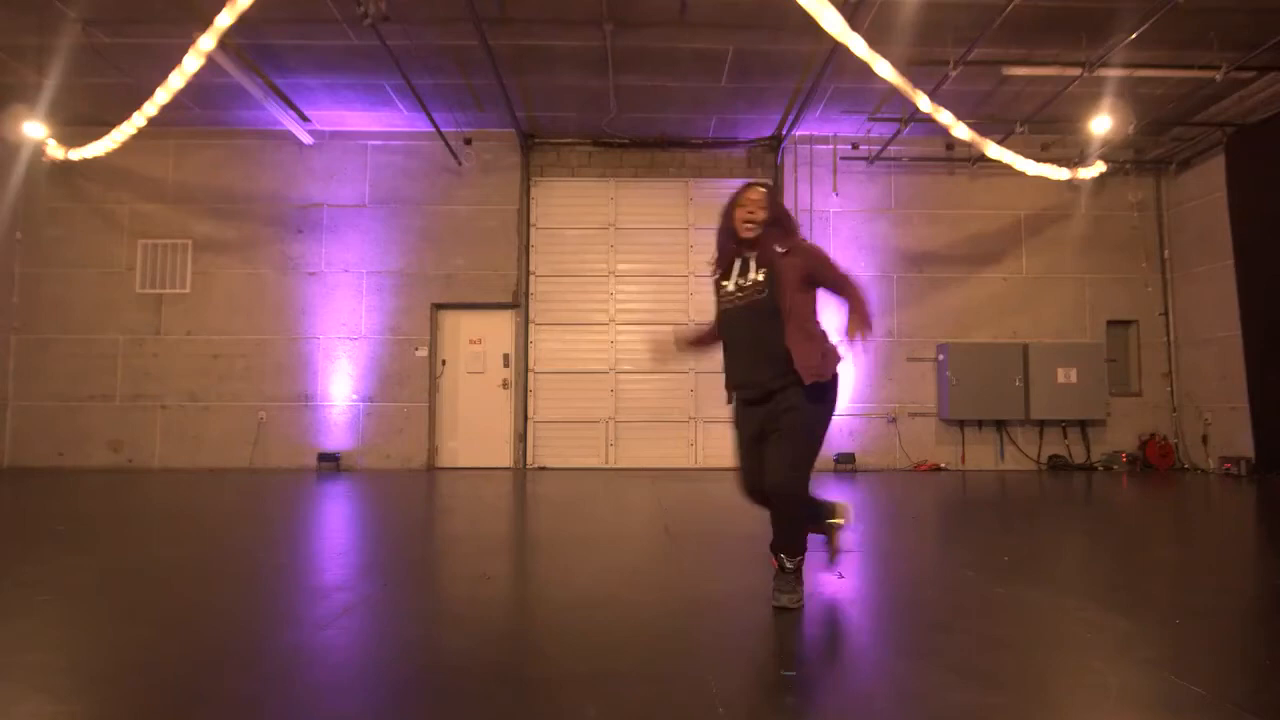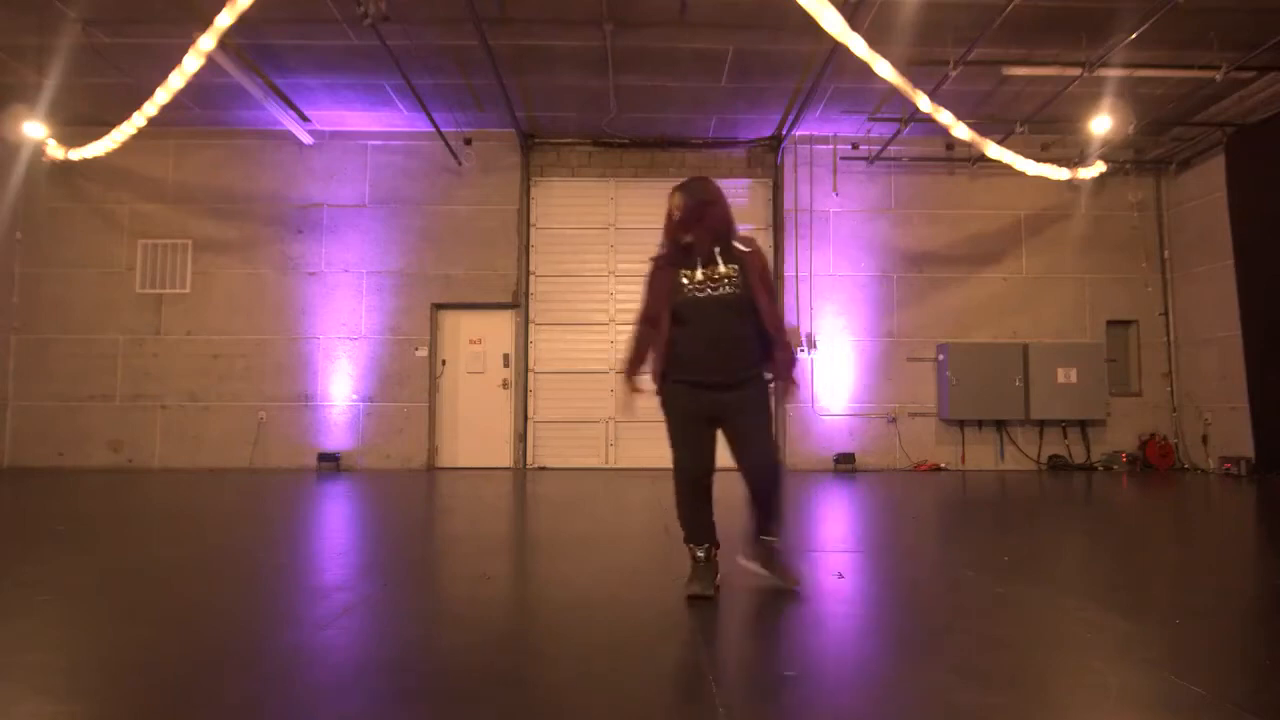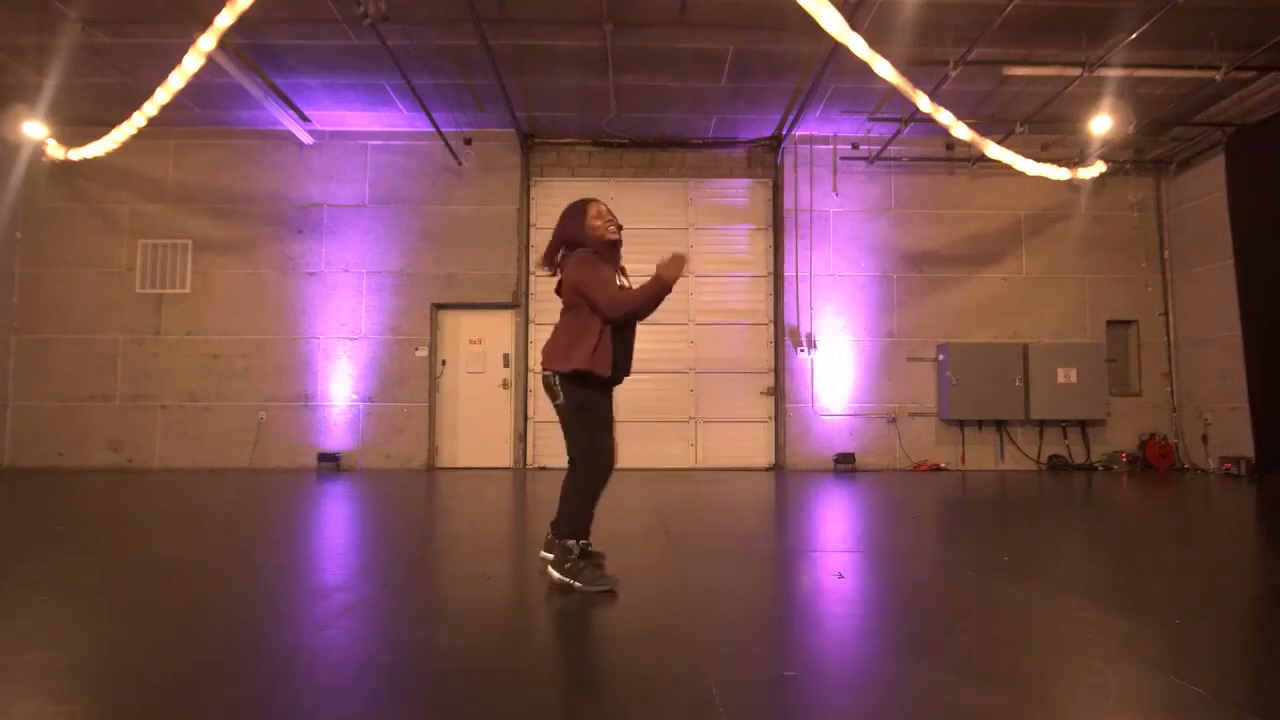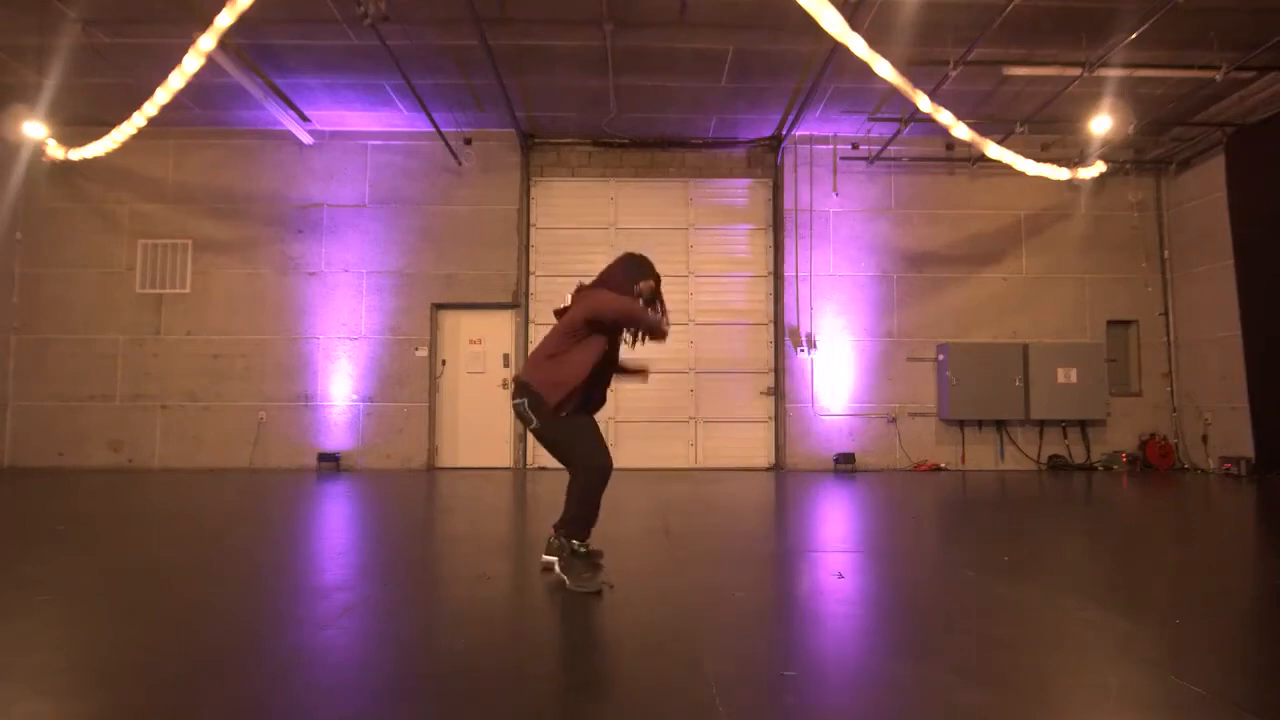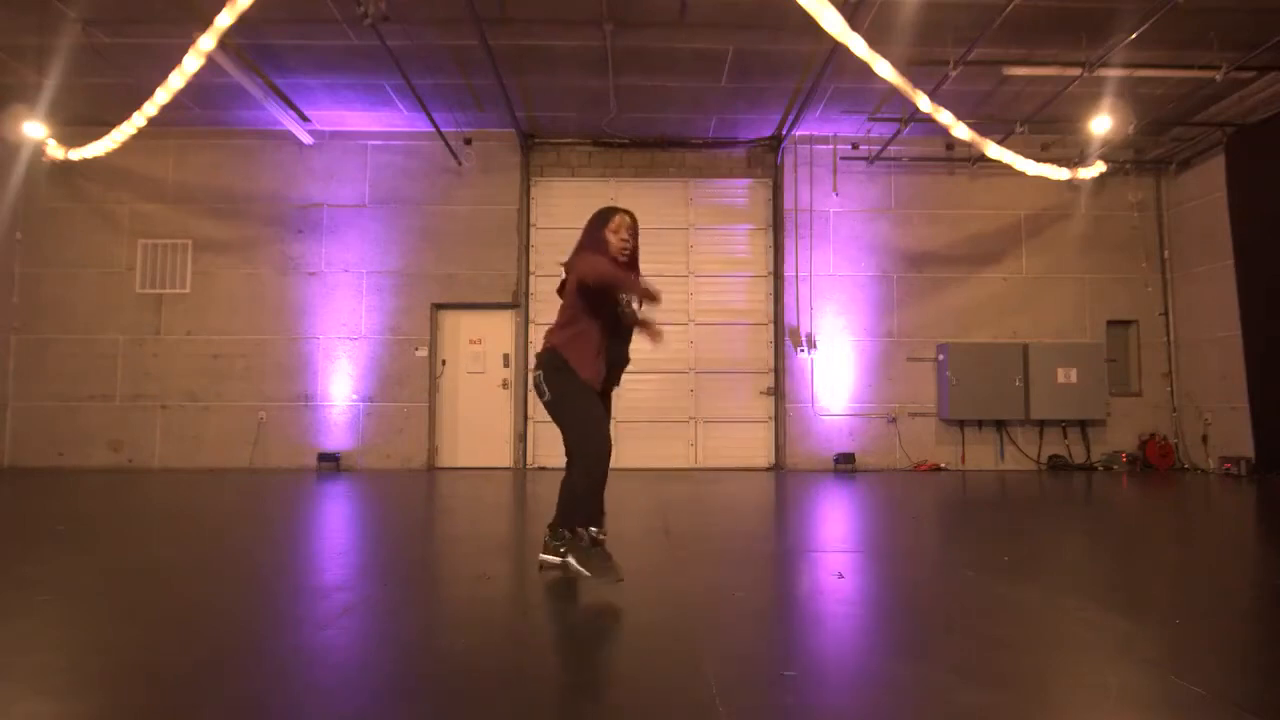
dt=1s
person 1, frame 1
left shoulder: (794, 254)
right shoulder: (727, 270)
left elbow: (844, 285)
left wrist: (857, 316)
right wrist: (689, 340)
left hip: (801, 388)
right hip: (753, 398)
left knee: (783, 482)
right knee: (757, 486)
left ankle: (789, 570)
right ankle: (823, 515)
person 1, frame 2
left shoulder: (746, 254)
right shoulder: (667, 264)
left elbow: (771, 311)
right elbow: (650, 319)
left wrist: (786, 361)
right wrist: (632, 369)
left hip: (744, 385)
right hip: (684, 388)
left knee: (764, 468)
right knee: (693, 474)
left ankle: (763, 546)
right ankle: (704, 560)
person 1, frame 3
left shoulder: (603, 265)
right shoulder: (584, 262)
left elbow: (629, 302)
right elbow: (620, 306)
left wrist: (664, 277)
right wrist: (664, 280)
left hip: (588, 377)
right hip: (575, 375)
left knee: (588, 461)
right knee: (595, 460)
left ankle: (561, 541)
right ankle: (567, 557)
person 1, frame 4
left shoulder: (602, 308)
right shoulder: (596, 300)
left elbow: (596, 359)
right elbow: (629, 310)
left wrist: (631, 370)
right wrist: (657, 326)
left hip: (566, 399)
right hip: (540, 397)
left knee: (593, 467)
right knee: (594, 465)
left ankle: (562, 544)
right ankle: (568, 553)
person 1, frame 5
left shoulder: (619, 279)
right shoulder: (591, 269)
right elbow: (597, 272)
left wrist: (641, 321)
right wrist: (642, 289)
left hip: (594, 380)
right hip: (564, 374)
left knee: (584, 458)
right knee: (593, 448)
left ankle: (559, 540)
right ankle: (588, 540)
